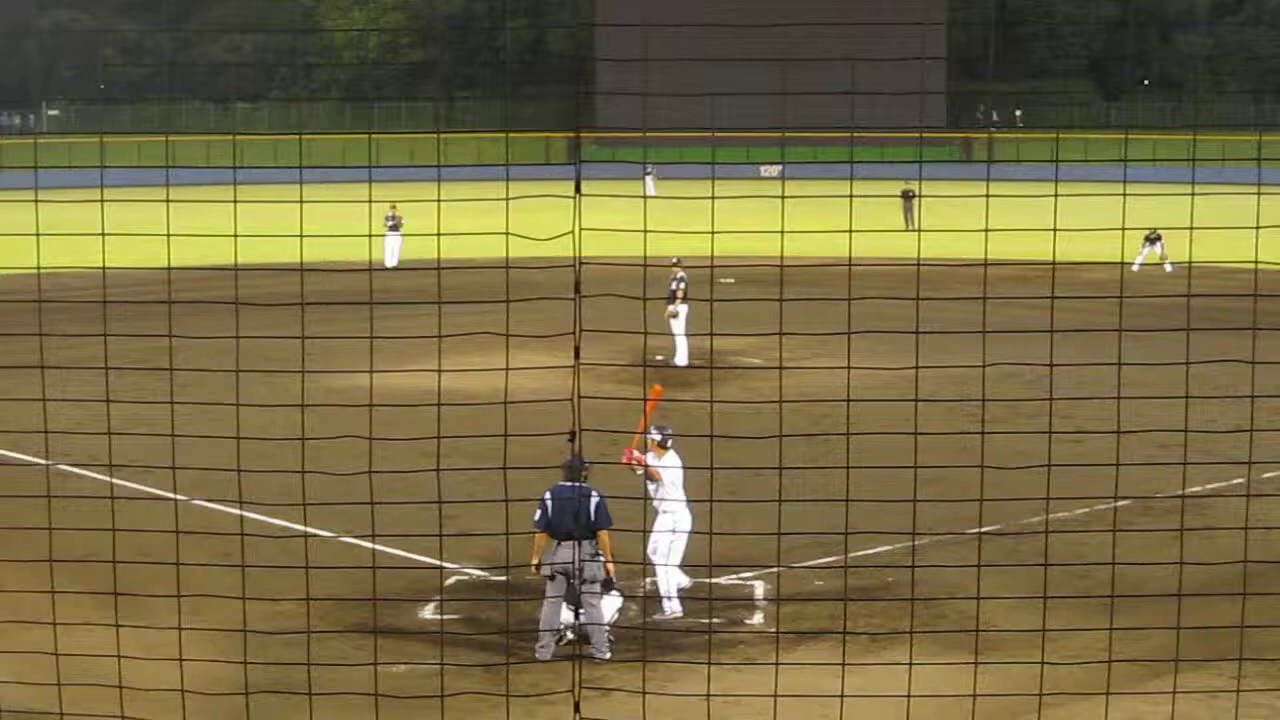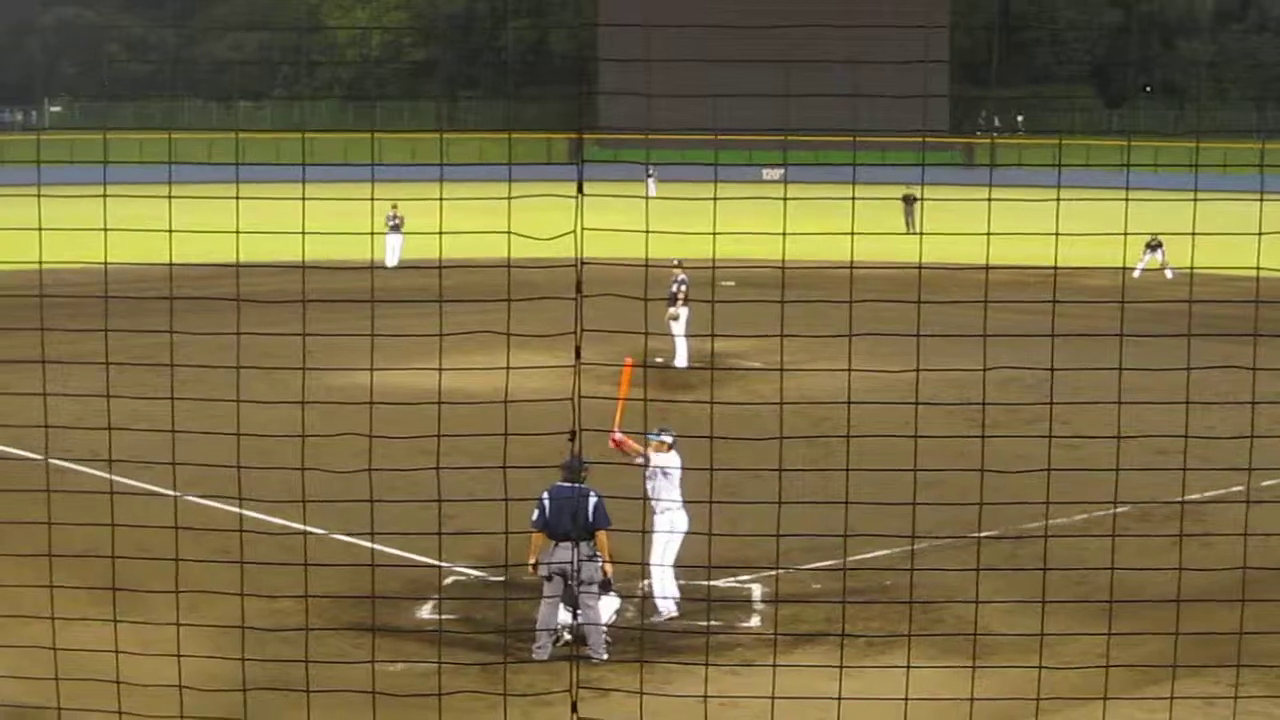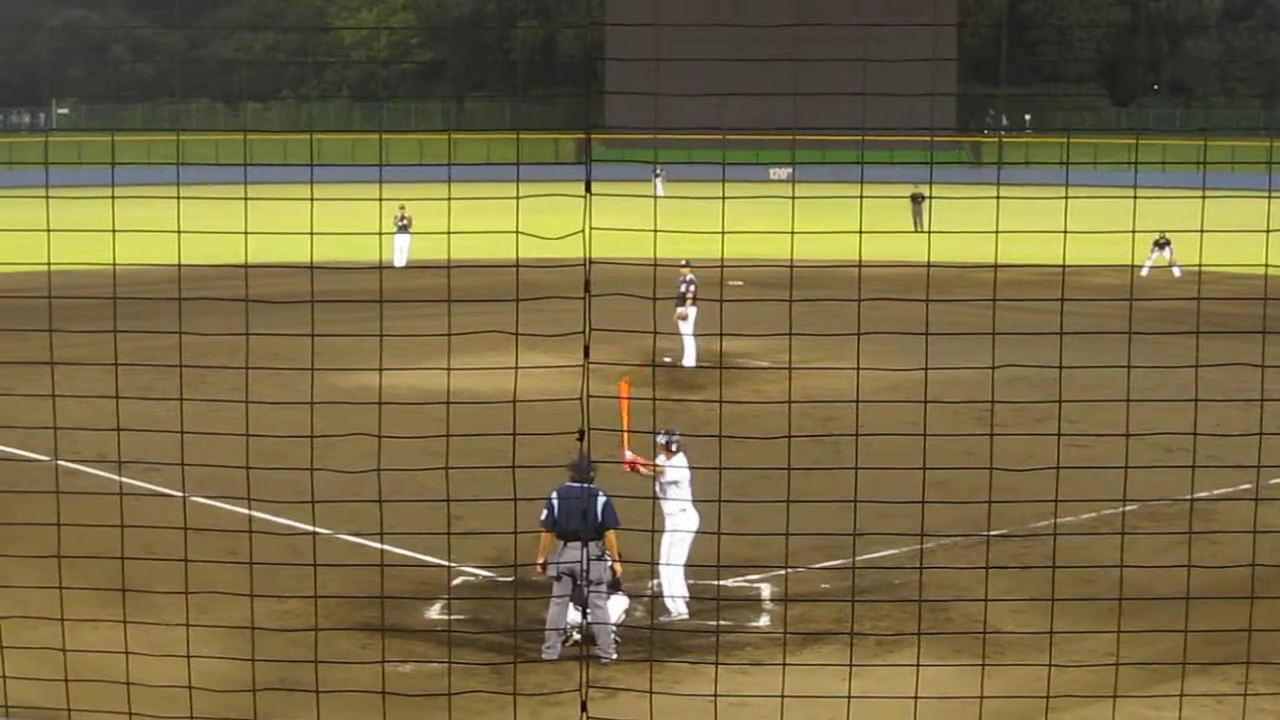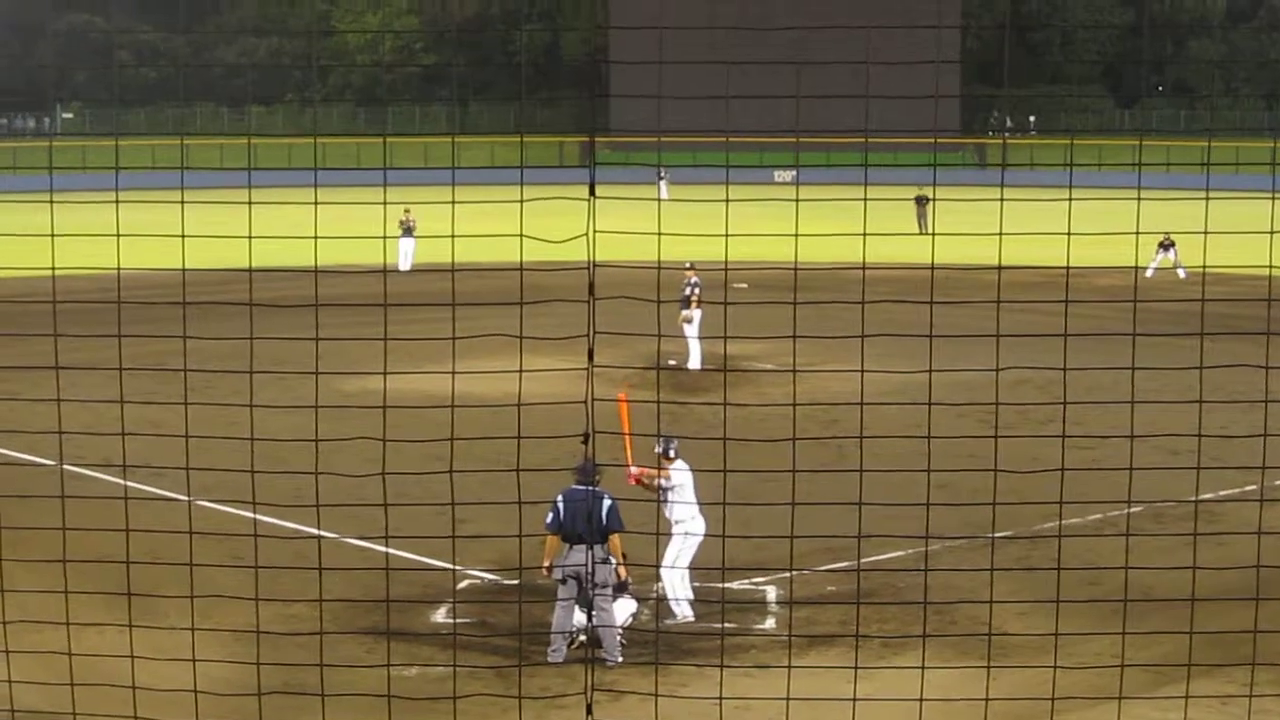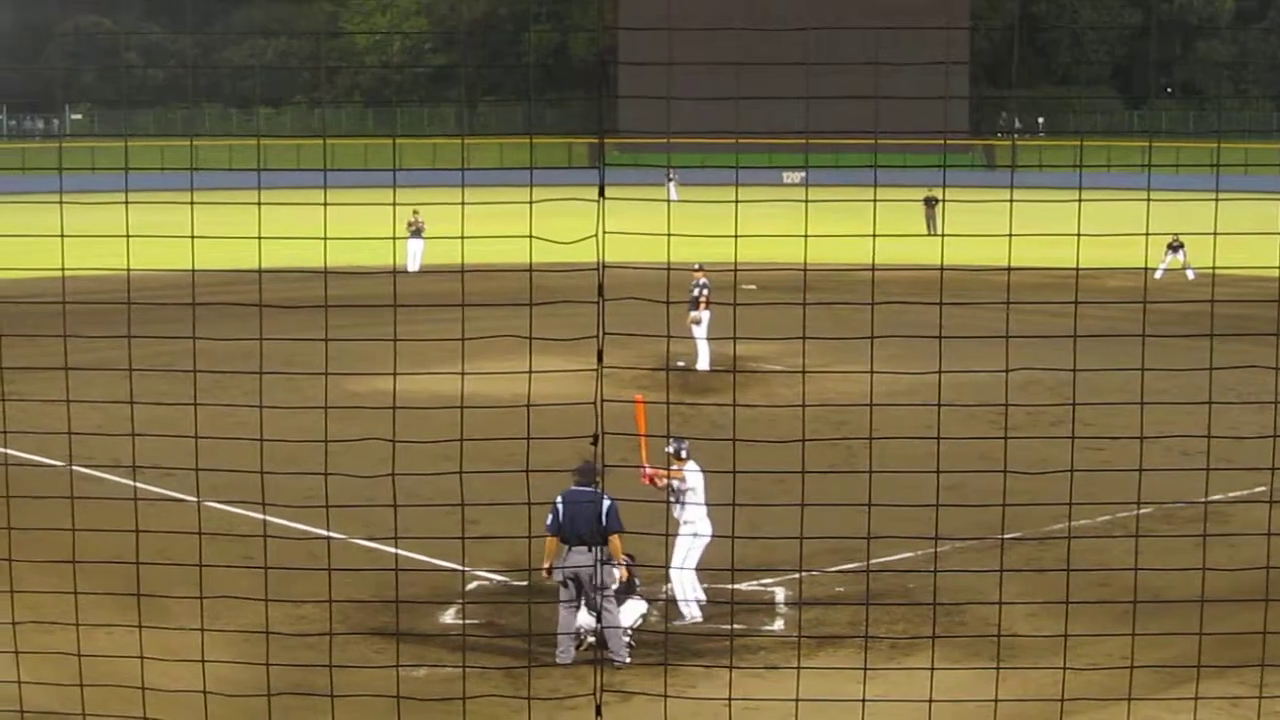
dt=0.5s
person 1, frame 1
left shoulder: (550, 494)
right shoulder: (593, 495)
left elbow: (540, 531)
right elbow: (602, 532)
left wrist: (535, 557)
right wrist: (608, 559)
left hip: (558, 552)
right hip: (586, 553)
left knee: (552, 601)
right knee: (592, 603)
left ankle: (544, 650)
right ankle: (600, 650)
person 1, frame 2
left shoulder: (548, 495)
right shoulder: (591, 497)
left elbow: (538, 530)
right elbow: (600, 533)
left wrist: (533, 557)
right wrist: (606, 560)
left hip: (556, 553)
right hip: (584, 554)
left knee: (549, 602)
right knee: (589, 604)
left ankle: (541, 650)
right ankle: (597, 651)
person 1, frame 3
left shoulder: (557, 495)
right shoulder: (600, 497)
left elbow: (547, 531)
right elbow: (609, 532)
left wrist: (541, 557)
right wrist: (615, 560)
left hip: (565, 553)
right hip: (592, 554)
left knee: (558, 602)
right knee: (598, 603)
left ankle: (551, 650)
right ankle: (606, 651)
person 1, frame 4
left shoulder: (562, 498)
right shoulder: (605, 500)
left elbow: (552, 534)
right elbow: (613, 536)
left wrist: (547, 560)
right wrist: (620, 563)
left hip: (570, 556)
right hip: (597, 557)
left knee: (564, 605)
right knee: (603, 607)
left ankle: (556, 654)
right ankle: (612, 655)
person 1, frame 5
left shoulder: (562, 499)
right shoulder: (604, 500)
left elbow: (552, 535)
right elbow: (613, 537)
left wrist: (547, 561)
right wrist: (621, 564)
left hip: (570, 558)
right hip: (595, 559)
left knee: (568, 607)
right knee: (607, 607)
left ankle: (564, 654)
right ankle: (619, 655)
person 2, frame 1
left shoulder: (672, 461)
right shoulder: (652, 457)
left elbow: (659, 477)
right elbow: (639, 469)
left wrist: (642, 461)
right wrist: (632, 460)
left hip: (676, 517)
right hip: (664, 515)
left knee: (665, 562)
right knee: (653, 552)
left ankle: (672, 608)
right ankle: (679, 581)
person 2, frame 2
left shoulder: (671, 460)
right shoulder: (655, 455)
left elbow: (647, 454)
right elbow: (634, 453)
left wrist: (625, 440)
right wrist: (620, 444)
left hip: (672, 518)
right hip: (662, 516)
left knee: (658, 563)
right knee: (663, 561)
left ankle: (667, 608)
right ankle: (671, 598)
person 2, frame 3
left shoulder: (679, 465)
right shoulder: (664, 459)
left elbow: (658, 470)
right elbow: (649, 472)
left wrist: (635, 459)
right wrist: (635, 467)
left hip: (680, 519)
right hip: (679, 518)
left knee: (668, 565)
right knee: (674, 562)
left ankle: (678, 610)
right ankle: (680, 596)
person 2, frame 4
left shoulder: (681, 470)
right shoulder: (667, 469)
left elbow: (662, 475)
right elbow: (655, 487)
left wrist: (640, 471)
right wrist: (640, 480)
left hip: (689, 526)
right hip: (682, 525)
left knee: (669, 569)
right knee: (677, 564)
left ankle: (684, 612)
right ankle: (685, 597)
person 2, frame 5
left shoulder: (693, 471)
right shoulder: (675, 469)
left elbow: (679, 476)
right elbow: (664, 485)
left wrist: (655, 472)
right wrist: (652, 478)
left hip: (696, 527)
right hip: (687, 526)
left knee: (678, 570)
right knee: (684, 566)
left ankle: (692, 613)
right ankle: (697, 597)
